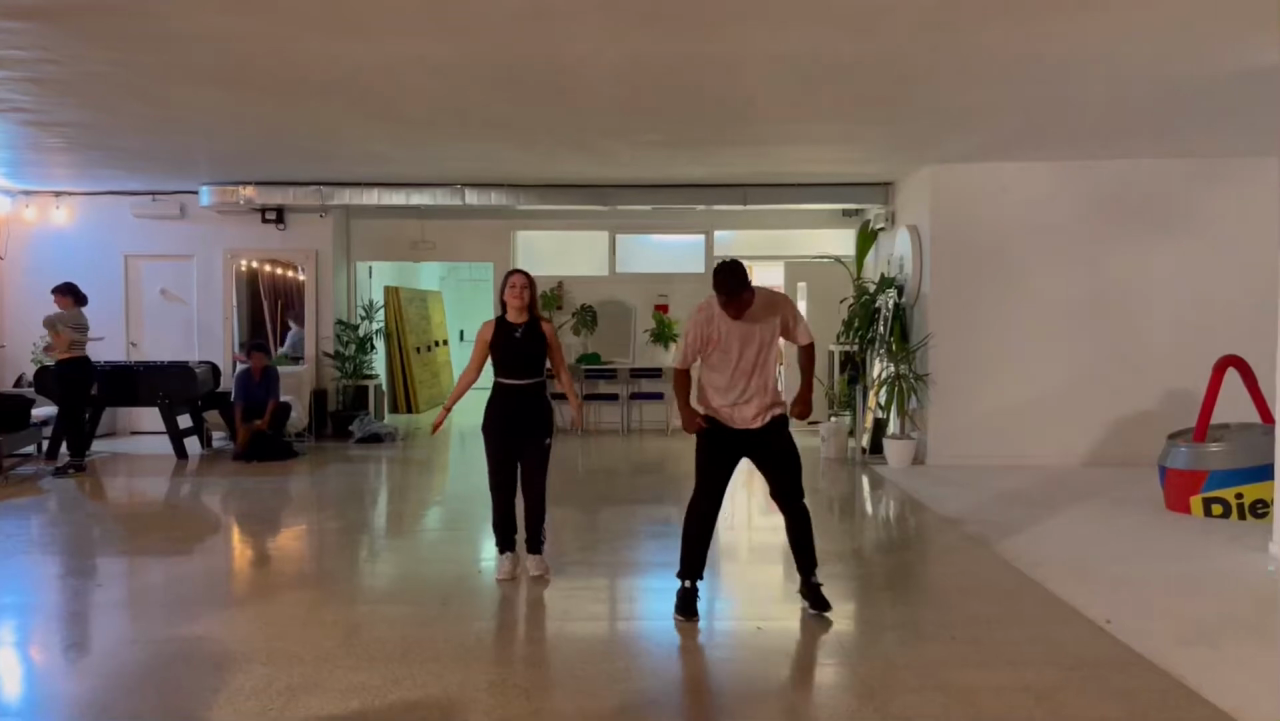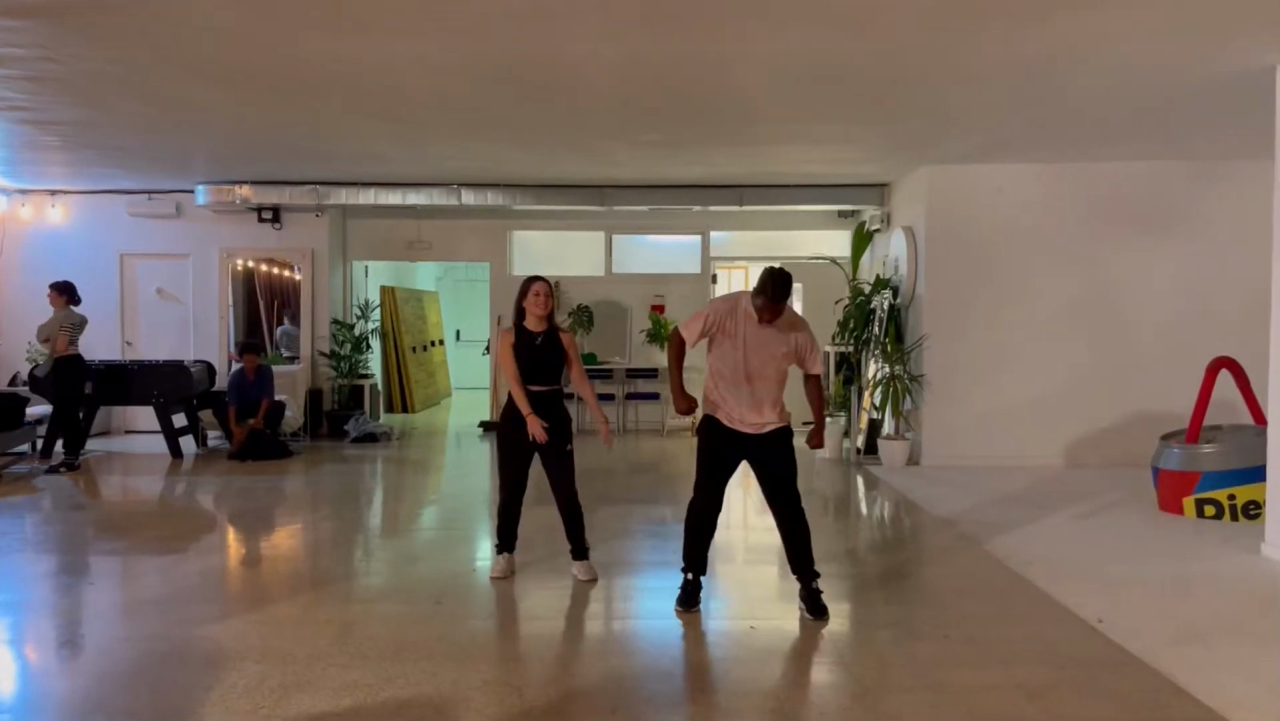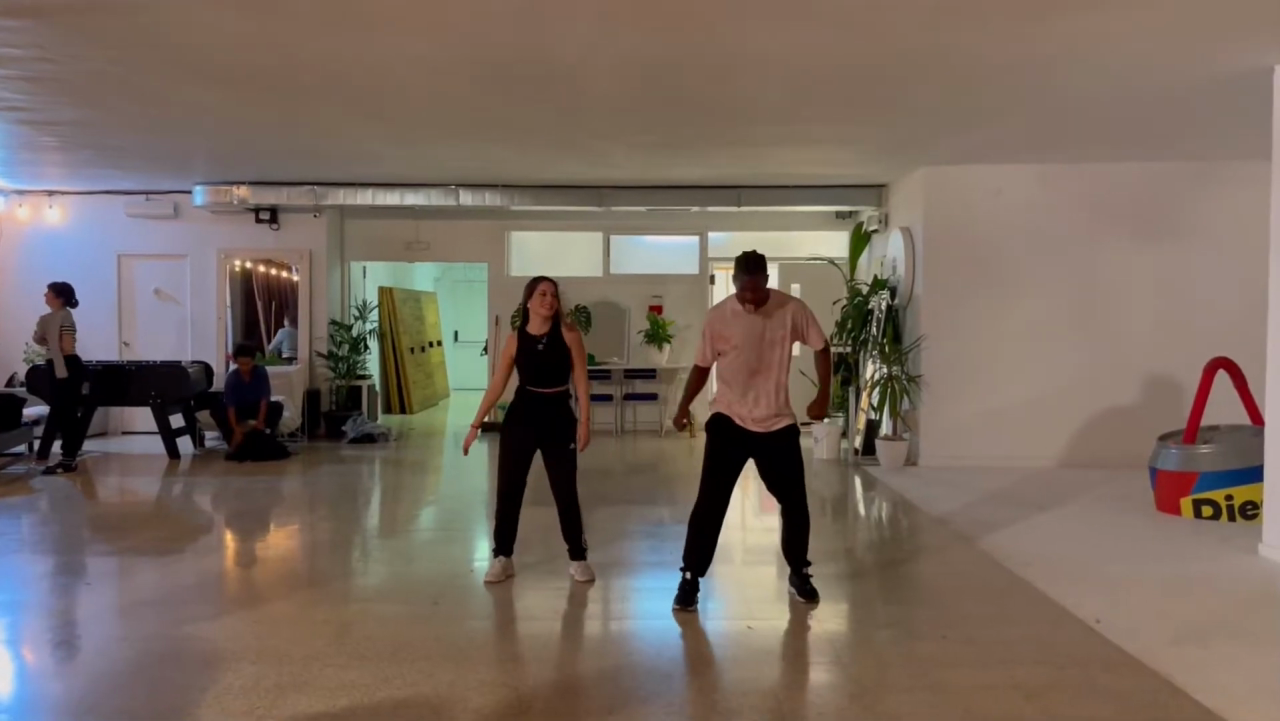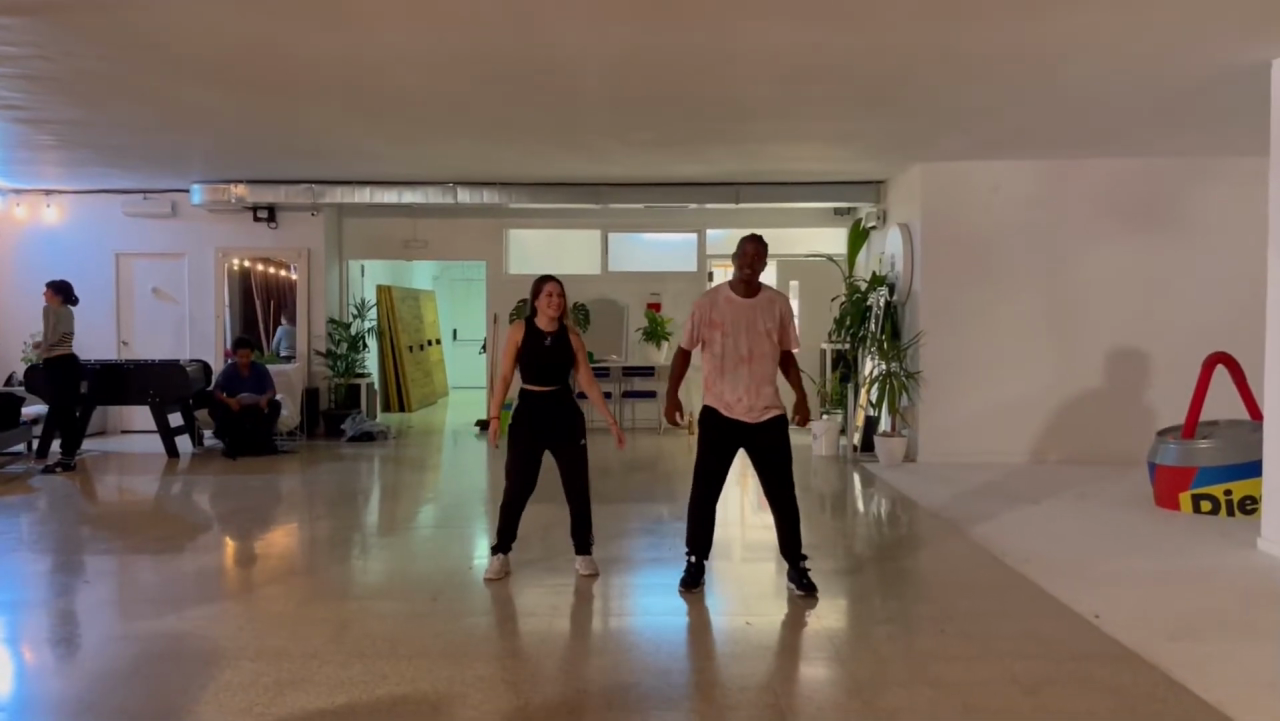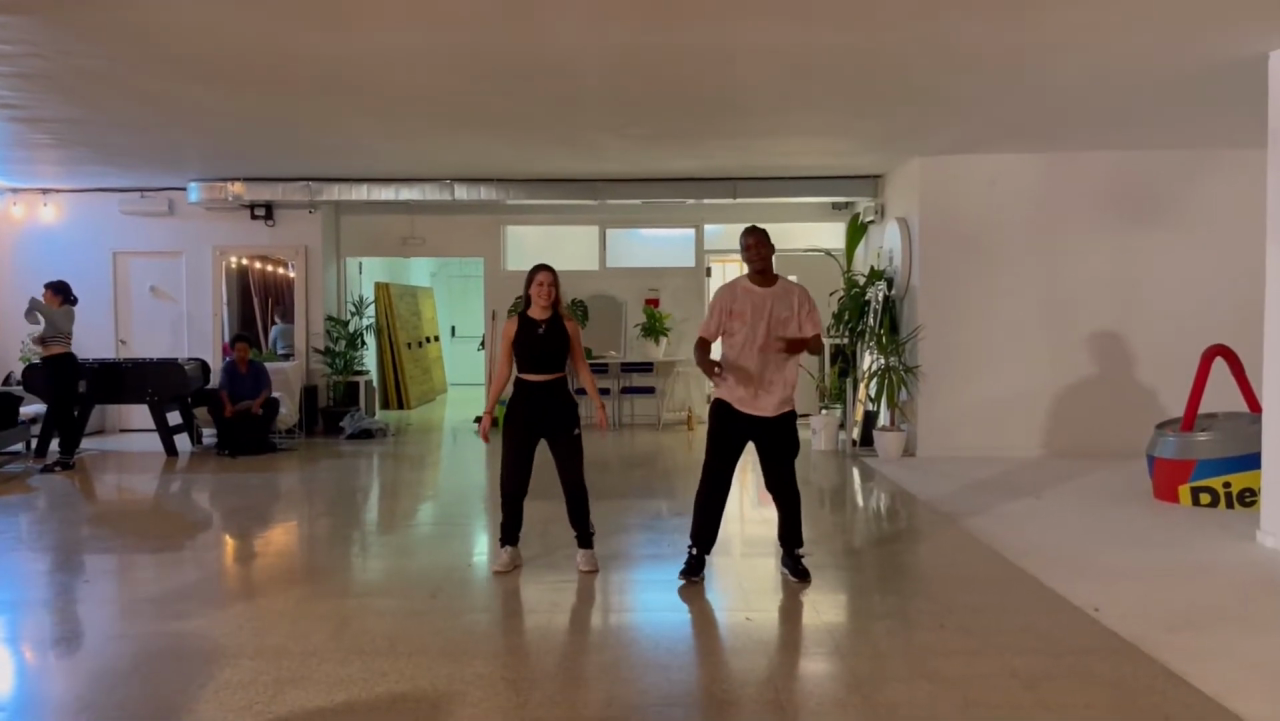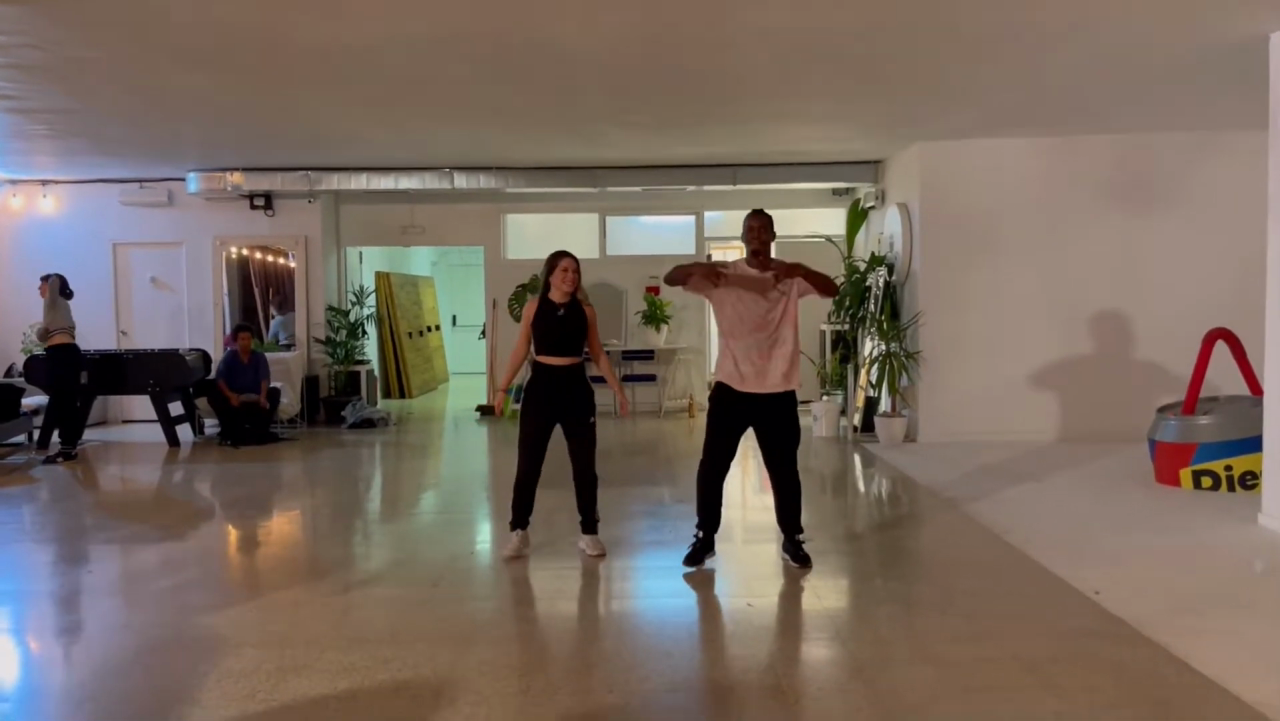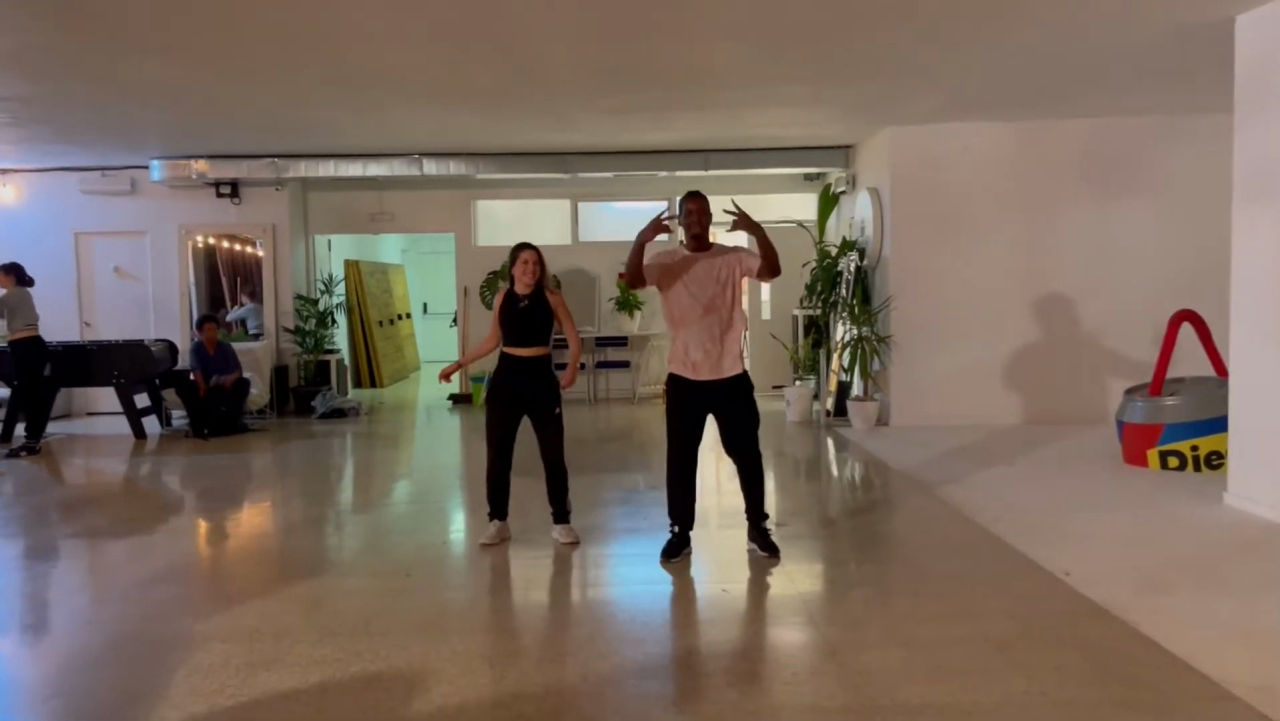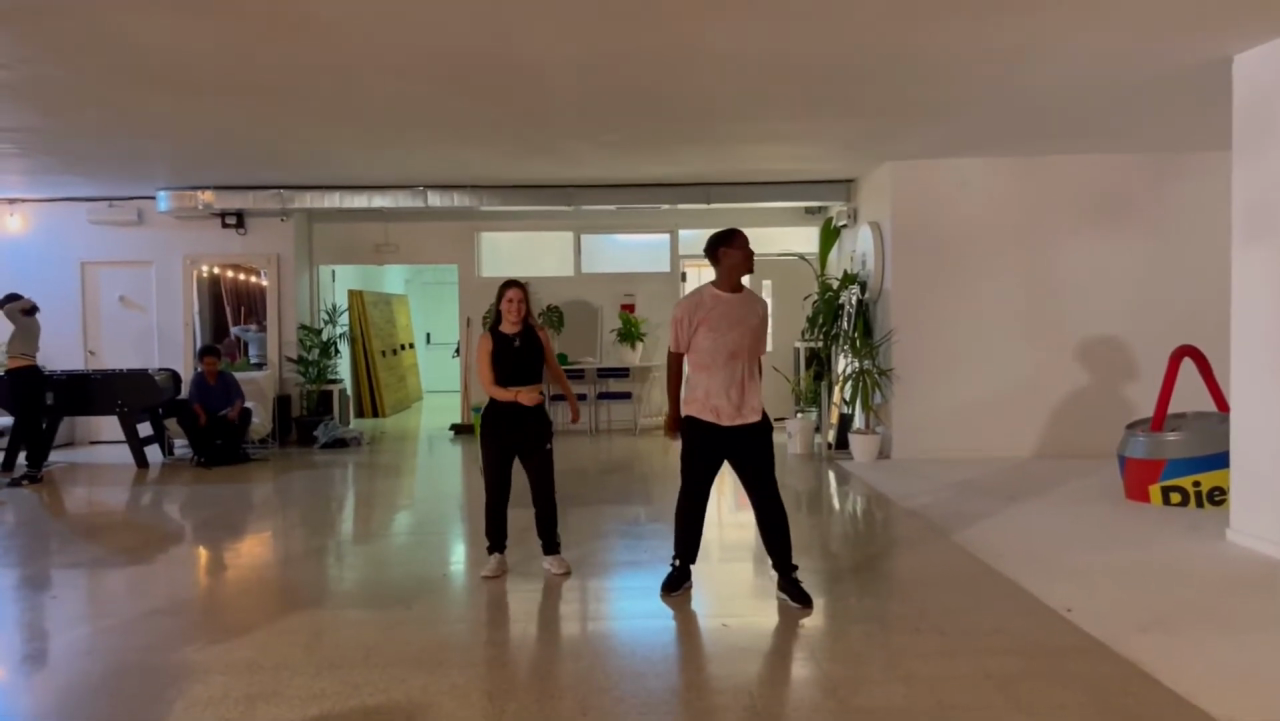
dt=0.5s
person 1, frame 1
left shoulder: (778, 306)
right shoulder: (703, 317)
left elbow: (805, 344)
right elbow: (682, 368)
left wrist: (806, 392)
right wrist: (684, 407)
left hip: (768, 419)
right hip: (718, 423)
left knee: (791, 499)
right knee: (704, 503)
left ankle: (809, 578)
right ankle: (688, 584)
person 1, frame 2
left shoulder: (797, 328)
right shoulder: (724, 310)
left elbow: (812, 375)
right elbow: (678, 339)
left wrist: (819, 425)
right wrist: (678, 391)
left hip: (771, 428)
right hip: (720, 423)
left knee: (788, 506)
right knee: (704, 503)
left ankle: (808, 585)
right ankle: (691, 578)
person 1, frame 3
left shoulder: (792, 309)
right shoulder: (718, 316)
left elbow: (821, 349)
right elbow: (702, 366)
left wrist: (823, 395)
right wrist: (683, 404)
left hip: (778, 423)
right hip: (728, 421)
left knee: (794, 501)
right knee: (711, 501)
left ankle: (798, 572)
right ankle: (690, 578)
person 1, frame 4
left shoulder: (779, 304)
right shoulder: (708, 302)
left elbow: (786, 356)
right elbow: (685, 350)
left wrist: (800, 397)
right wrist: (672, 394)
left hip: (768, 415)
right hip: (719, 413)
left knee: (782, 493)
right knee: (704, 490)
left ankle: (796, 568)
right ankle: (695, 562)
person 1, frame 5
left shoulder: (796, 295)
right shoulder: (727, 294)
left elbow: (817, 344)
right elbow: (703, 340)
left wrist: (800, 345)
right wrist: (705, 361)
left hip: (778, 408)
right hip: (730, 405)
left knee: (784, 486)
right knee: (713, 482)
left ankle: (791, 553)
right ankle: (697, 554)
person 1, frame 6
left shoulder: (790, 276)
right shoulder: (722, 275)
left elbow: (831, 290)
right elbow: (671, 279)
left wrist: (800, 271)
right wrist: (699, 268)
left hip: (778, 391)
right hip: (730, 387)
left knee: (784, 470)
right knee: (711, 466)
left ankle: (792, 539)
right ankle: (704, 538)
person 1, frame 7
left shoulder: (733, 257)
right shoulder: (665, 262)
left elbow: (772, 271)
right elbow: (632, 281)
left wrist: (757, 231)
right wrist: (642, 239)
left hip: (730, 375)
right hip: (685, 377)
left knee: (747, 453)
right knee: (680, 460)
left ankle: (757, 527)
right ankle: (680, 532)
person 1, frame 8
left shoulder: (758, 306)
right shoulder: (693, 304)
right elbow: (676, 360)
right wrist: (673, 412)
left hip: (749, 420)
right hip: (702, 421)
left knee: (768, 499)
right knee: (692, 497)
left ankle: (785, 575)
right ankle: (681, 567)
person 2, frame 1
left shoulder: (544, 328)
right shoulder: (490, 329)
left elbow: (560, 369)
right elbow: (472, 371)
left wrist: (574, 403)
right wrist: (446, 408)
left hip: (536, 410)
right hip: (501, 410)
left knee: (534, 486)
right knee: (502, 487)
left ankle: (534, 552)
right ankle: (506, 552)
person 2, frame 2
left shoulder: (562, 338)
right shoulder: (510, 336)
left elbow: (580, 380)
right elbow: (513, 381)
left wrist: (601, 419)
right wrist: (530, 417)
left hip: (555, 418)
right hip: (518, 419)
left knee: (566, 492)
right knee: (511, 490)
left ankle: (580, 557)
right ankle: (504, 553)
person 2, frame 3
left shoulder: (569, 335)
right shoulder: (515, 341)
left elbow: (581, 380)
right elbow: (498, 385)
left wrist: (584, 420)
right wrist: (476, 424)
left hip: (559, 417)
right hip: (522, 416)
left knee: (565, 492)
right knee: (508, 490)
left ankle: (578, 558)
right ankle: (502, 557)
person 2, frame 4
left shoulder: (571, 337)
right shoulder: (519, 331)
left elbow: (587, 381)
right elbow: (505, 375)
left wrist: (611, 420)
right wrist: (494, 415)
left hip: (565, 414)
right hip: (528, 414)
left knee: (578, 489)
right knee: (517, 489)
left ankle: (583, 553)
right ankle: (499, 555)
person 2, frame 5
left shoulder: (567, 325)
right shoulder: (514, 324)
left elbow: (581, 367)
right elbow: (503, 370)
left wrist: (598, 404)
right wrist: (488, 411)
left hip: (560, 403)
right hip: (523, 404)
left knee: (573, 478)
right knee: (512, 480)
left ankle: (585, 547)
right ankle: (509, 547)
person 2, frame 6
left shoulder: (584, 310)
right shoulder: (534, 306)
left elbow: (598, 354)
right elbow: (521, 350)
left wrist: (617, 390)
right wrist: (502, 388)
left hip: (575, 388)
right hip: (541, 387)
left knee: (584, 465)
right knee: (528, 463)
left ankle: (589, 532)
right ankle: (519, 531)
person 2, frame 7
left shoulder: (551, 297)
right shoulder: (502, 298)
left elbow: (573, 336)
left wrist: (572, 366)
right wrist: (459, 364)
left hip: (541, 378)
right hip: (506, 378)
left knee: (554, 454)
right knee: (498, 454)
left ankle: (561, 522)
right ankle: (498, 521)
person 2, frame 8
left shoulder: (538, 335)
right shoulder: (488, 340)
left elbow: (554, 370)
right elbow: (488, 387)
left wrist: (572, 400)
right wrist: (519, 396)
left hip: (533, 421)
right hip: (498, 420)
left knee: (544, 491)
right knee: (496, 492)
left ankle: (551, 552)
right ankle: (496, 554)
person 3, frame 1
left shoulder: (70, 318)
right shoulder: (76, 316)
left elbow: (63, 346)
left wrist: (51, 329)
right wrist: (54, 348)
left hip: (72, 368)
right hip: (75, 368)
left knee: (70, 414)
right knee: (73, 414)
left ankle: (77, 462)
right ankle: (77, 458)
person 3, frame 2
left shoulder: (65, 316)
right shoulder: (63, 314)
left elbow: (60, 347)
left wrist: (46, 342)
right wrist: (50, 340)
left hip: (69, 368)
right hip: (65, 367)
left knee: (66, 413)
right knee: (65, 413)
left ankle: (71, 460)
right ankle: (71, 457)
person 3, frame 3
left shoulder: (64, 317)
right shoulder: (54, 316)
left elbow: (67, 346)
left wrist: (47, 340)
right wrist: (41, 338)
left hip: (67, 369)
right hip: (60, 369)
left knee: (66, 414)
right knee: (61, 413)
left ankle: (68, 461)
right ankle: (68, 458)
person 3, frame 4
left shoulder: (63, 312)
right shoulder: (56, 313)
left elbow: (53, 333)
left wrist: (42, 344)
right wrist: (41, 344)
left hip: (64, 366)
right hip: (58, 366)
left knee: (64, 412)
right knee: (61, 412)
left ankle: (67, 460)
right ankle: (67, 457)
person 3, frame 5
left shoulder: (66, 312)
right shoulder: (54, 314)
right elbow: (49, 341)
left wrist: (33, 307)
right wrist: (38, 339)
left hip: (62, 364)
right hip: (56, 365)
left knee: (62, 411)
right knee: (60, 412)
left ankle: (66, 458)
right ankle: (66, 456)
person 3, frame 6
left shoulder: (55, 301)
right shoulder: (58, 306)
left elbow: (54, 282)
right elbow: (45, 336)
right wrist: (42, 331)
left hip: (63, 354)
right hip: (63, 355)
left knee: (62, 402)
right knee: (64, 402)
left ankle: (68, 449)
right ankle: (68, 447)
person 3, frame 7
right shoulder: (19, 294)
left hip: (27, 348)
right hip: (29, 347)
left knee: (28, 395)
right knee: (29, 395)
left ankle: (32, 443)
right ankle: (33, 441)
person 3, frame 8
left shoulder: (27, 323)
right shoulder: (27, 323)
left wrist: (24, 304)
right wrist: (25, 304)
left hip: (24, 376)
right hip: (24, 376)
left knee: (28, 424)
right knee: (28, 424)
left ankle: (34, 471)
right ankle: (34, 469)
